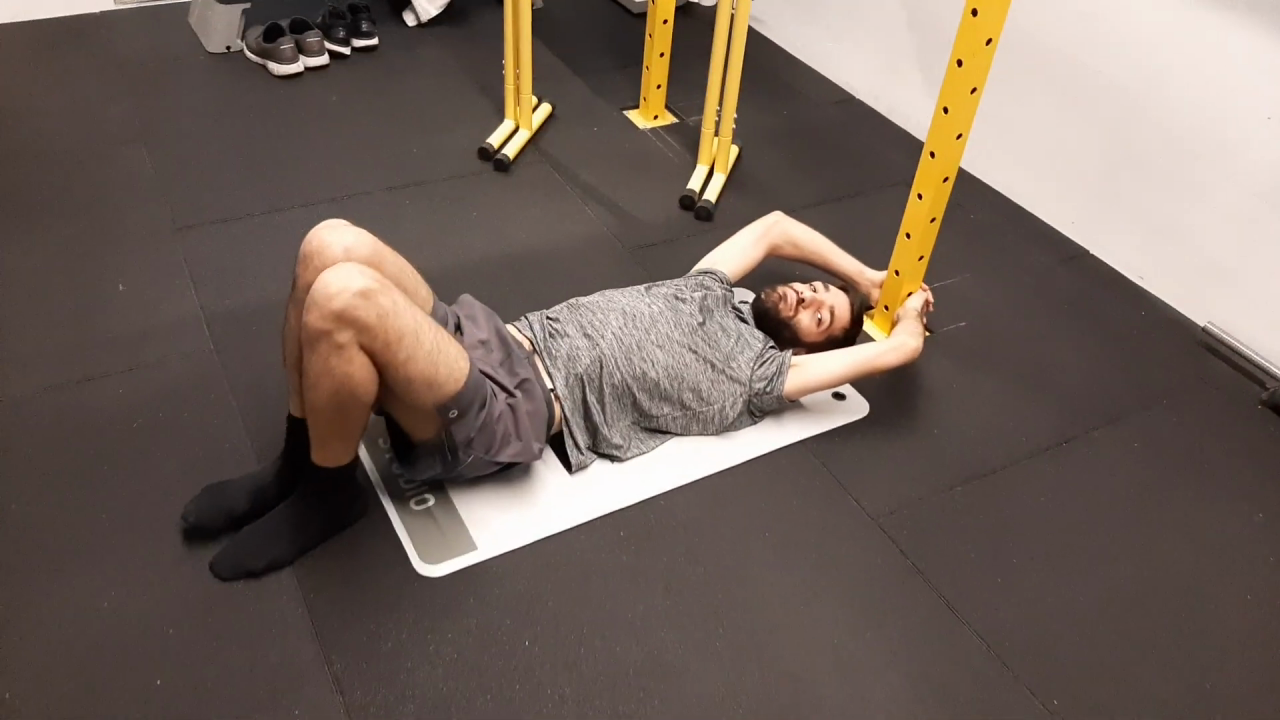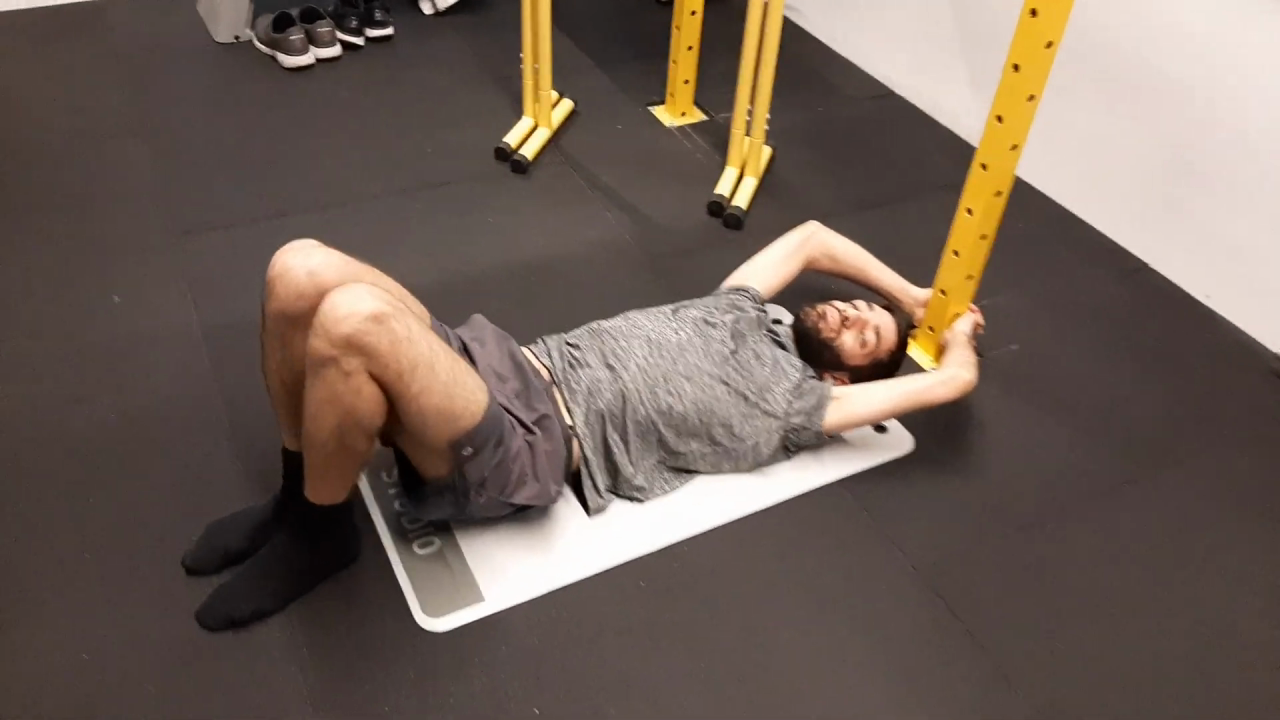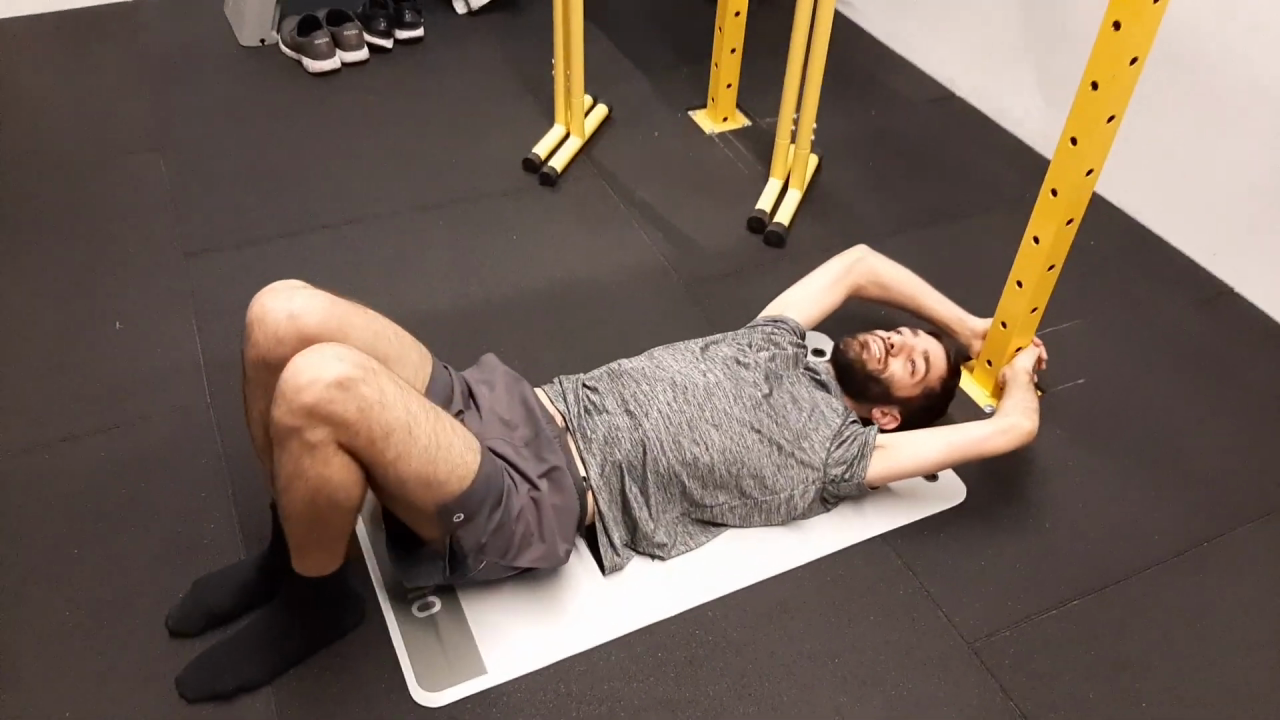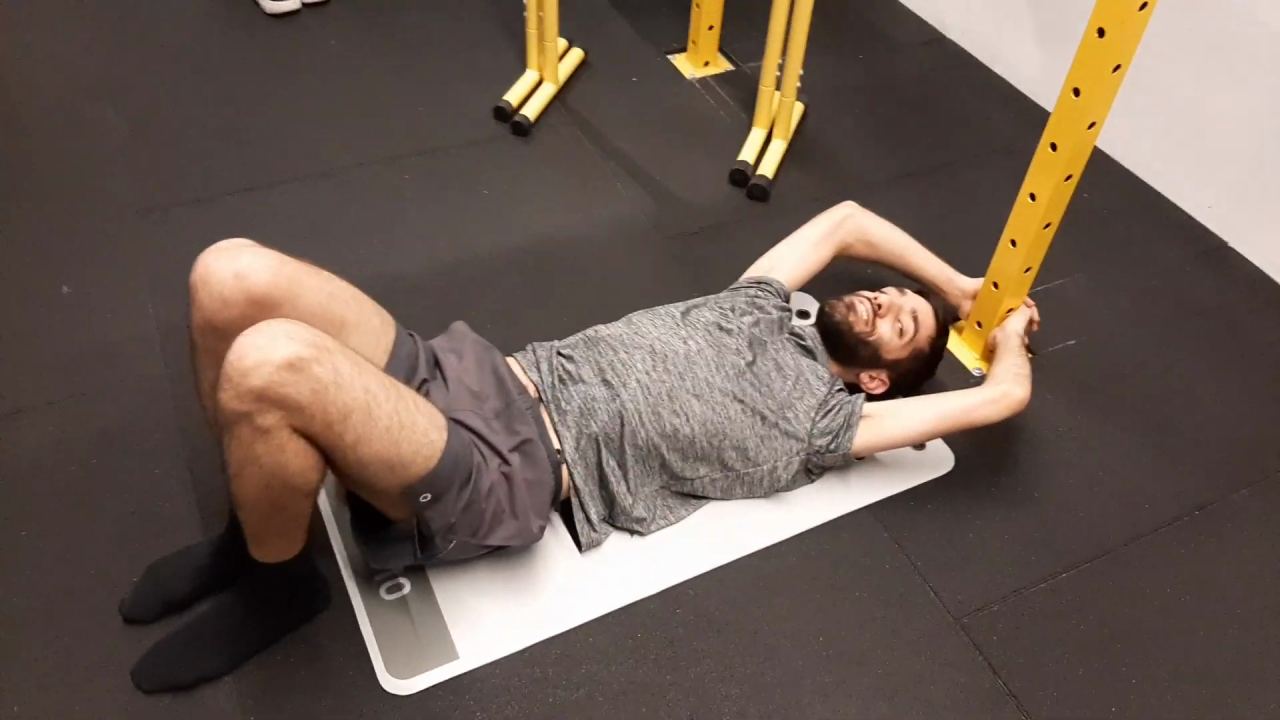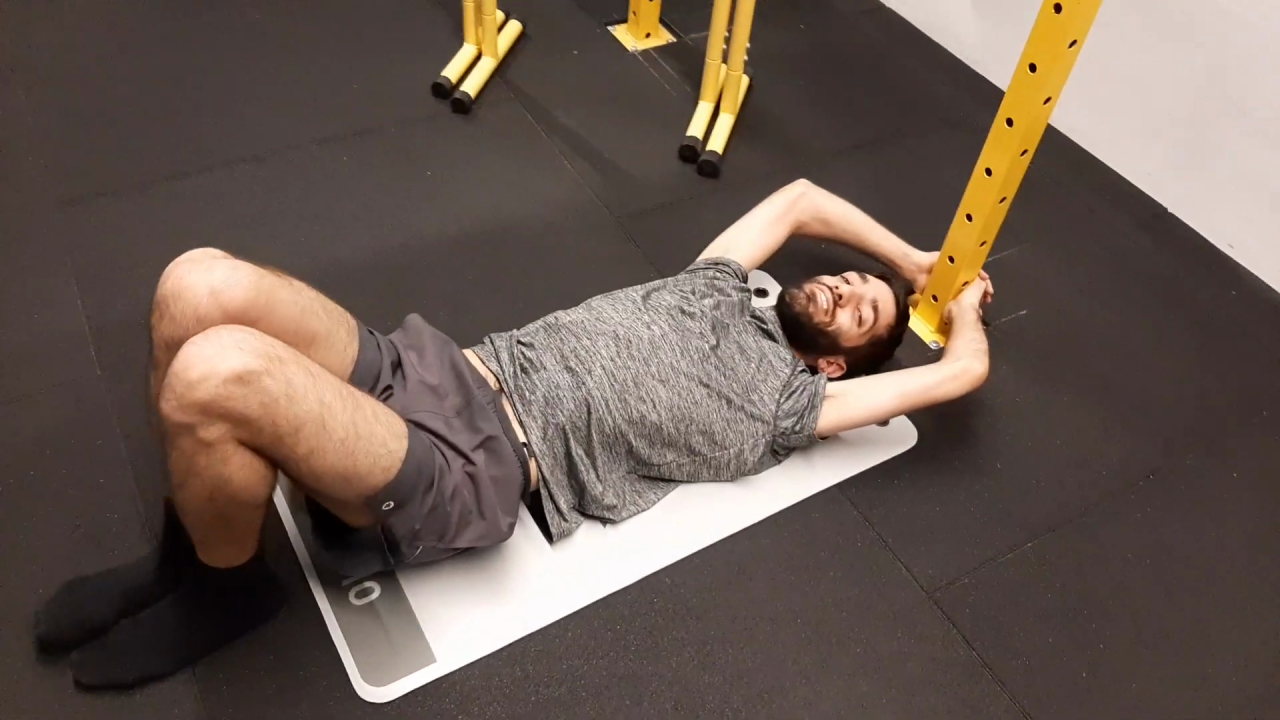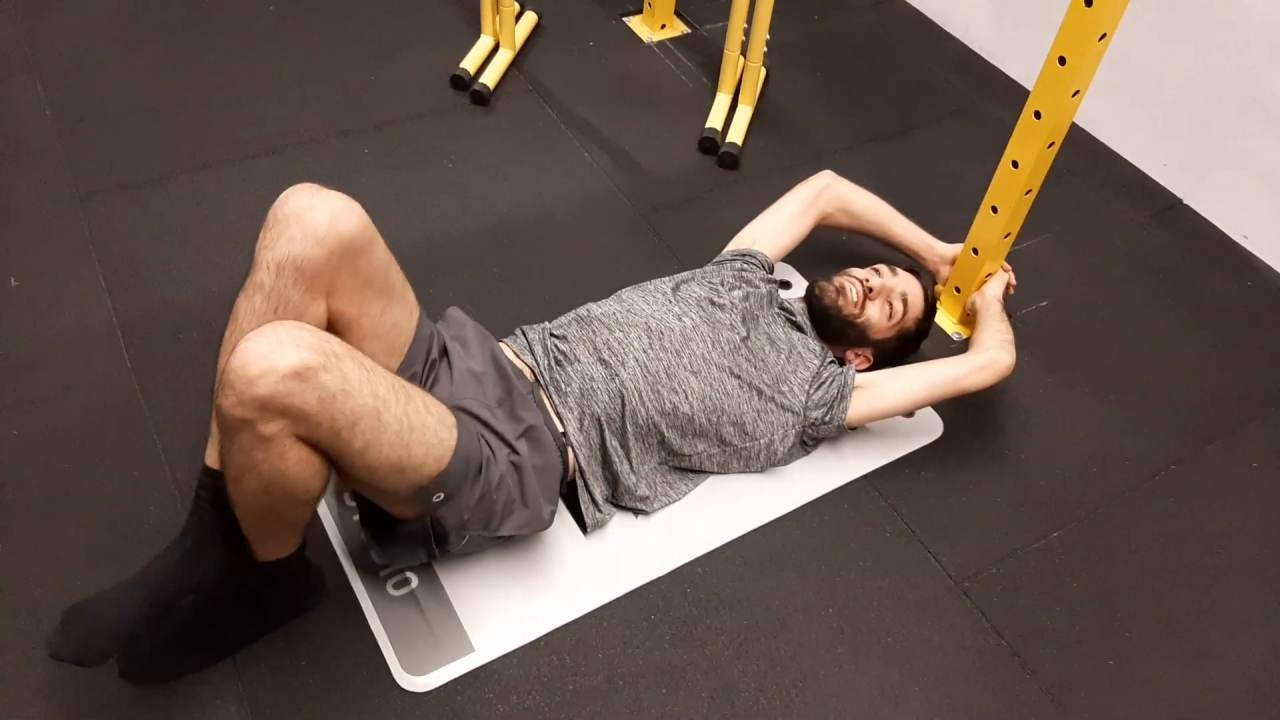
dt=0.4s
person 1, frame 1
left shoulder: (759, 376)
right shoulder: (711, 295)
left elbow: (898, 348)
right elbow: (774, 227)
right wrist: (870, 278)
left hip: (503, 414)
right hip: (497, 341)
left knee: (343, 298)
right knee: (334, 246)
left ankle: (327, 491)
right ankle: (297, 461)
person 1, frame 2
left shoulder: (798, 406)
right shoulder: (742, 316)
left elbow: (951, 380)
right elbow: (811, 236)
right wrist: (916, 296)
left hip: (520, 449)
right hip: (507, 364)
left knee: (351, 321)
right knee: (300, 271)
left ankle: (318, 531)
right ankle: (299, 489)
person 1, frame 3
left shoulder: (839, 451)
right shoulder: (779, 348)
left elbow: (1011, 427)
right elbow: (859, 262)
right wrist: (971, 324)
left hip: (532, 500)
right hip: (519, 408)
left knee: (322, 385)
right knee: (283, 316)
left ankle: (313, 599)
right ankle: (291, 549)
person 1, frame 4
left shoulder: (826, 420)
right shoulder: (760, 310)
left elbow: (1001, 395)
right elbow: (846, 218)
right wrist: (962, 285)
left hip: (506, 472)
right hip: (490, 377)
left knee: (269, 367)
right knee: (231, 279)
left ankle: (273, 585)
right ankle: (249, 533)
person 1, frame 5
left shoulder: (790, 402)
right shoulder: (718, 292)
left elbow: (962, 370)
right elbow: (801, 196)
right wrist: (912, 256)
left hip: (469, 473)
right hip: (448, 372)
left knee: (218, 376)
right knee: (206, 290)
left ankle: (223, 588)
right ankle: (184, 547)
person 1, frame 6
left shoulder: (819, 392)
right shoulder: (745, 284)
left elbow: (987, 361)
right elbow: (826, 186)
right wrist: (937, 247)
left hip: (513, 463)
right hip: (483, 364)
left knee: (274, 371)
right knee: (316, 221)
left ankle: (271, 580)
right ankle: (211, 542)
